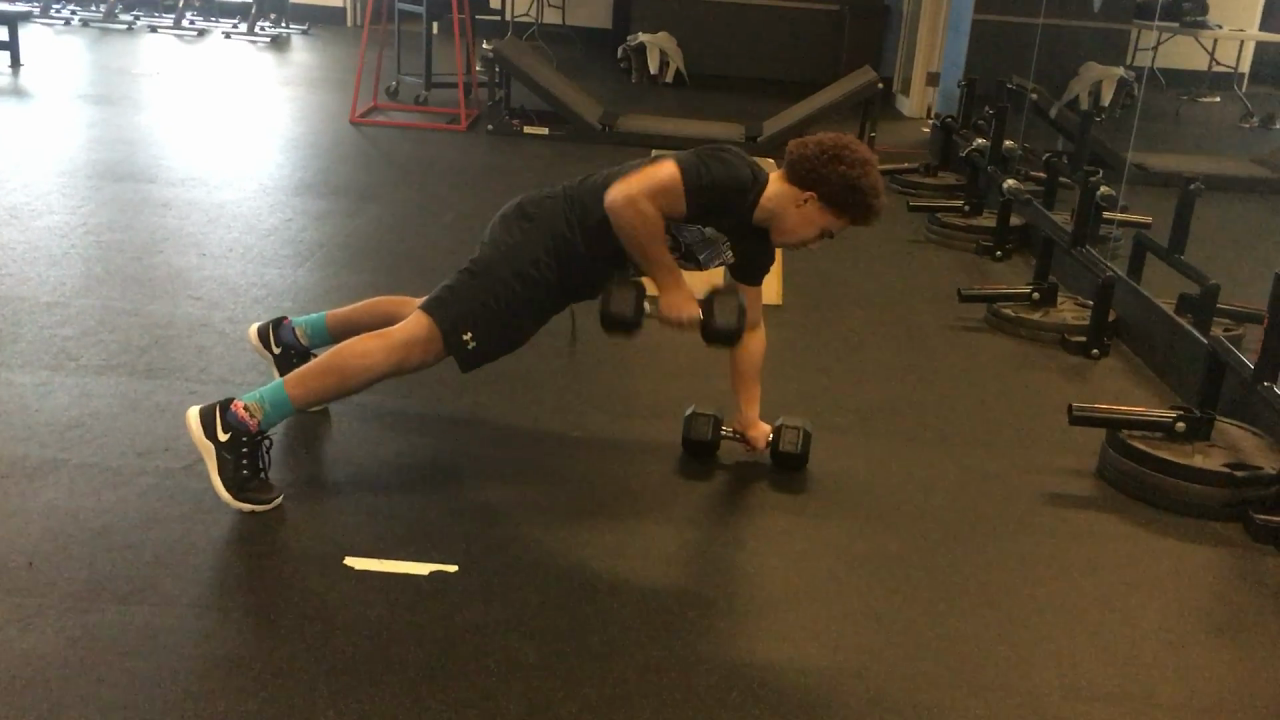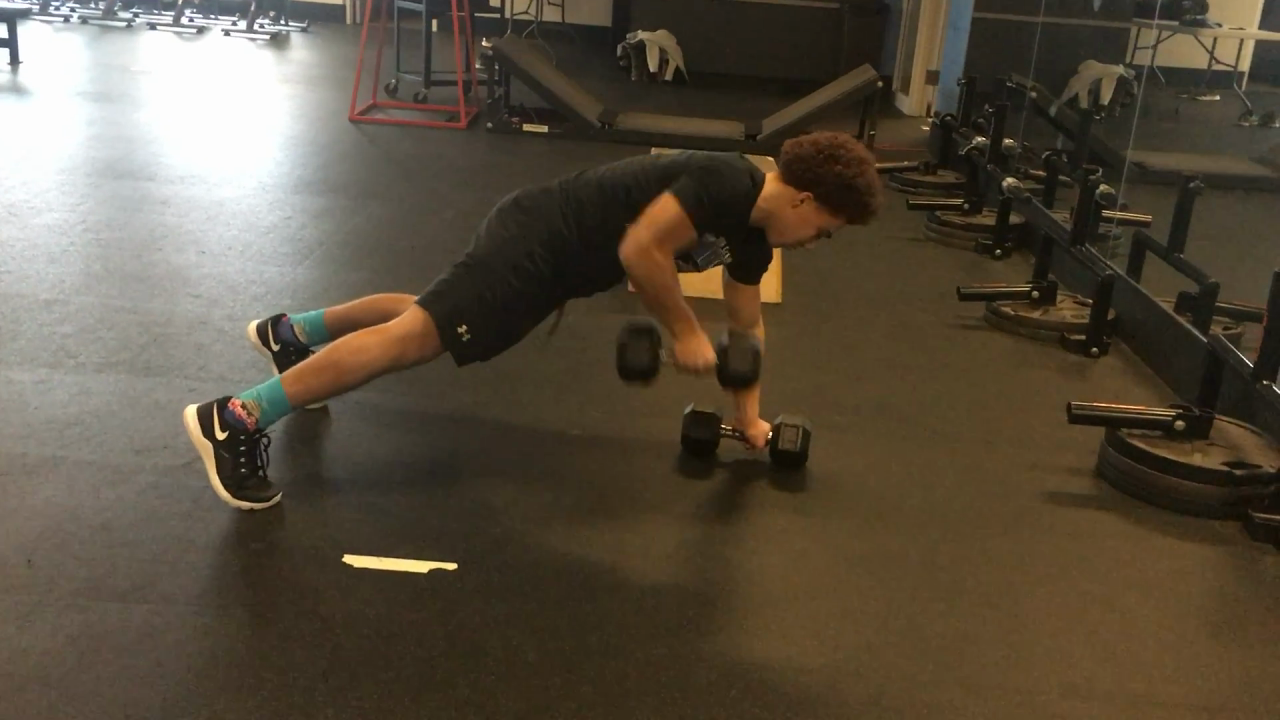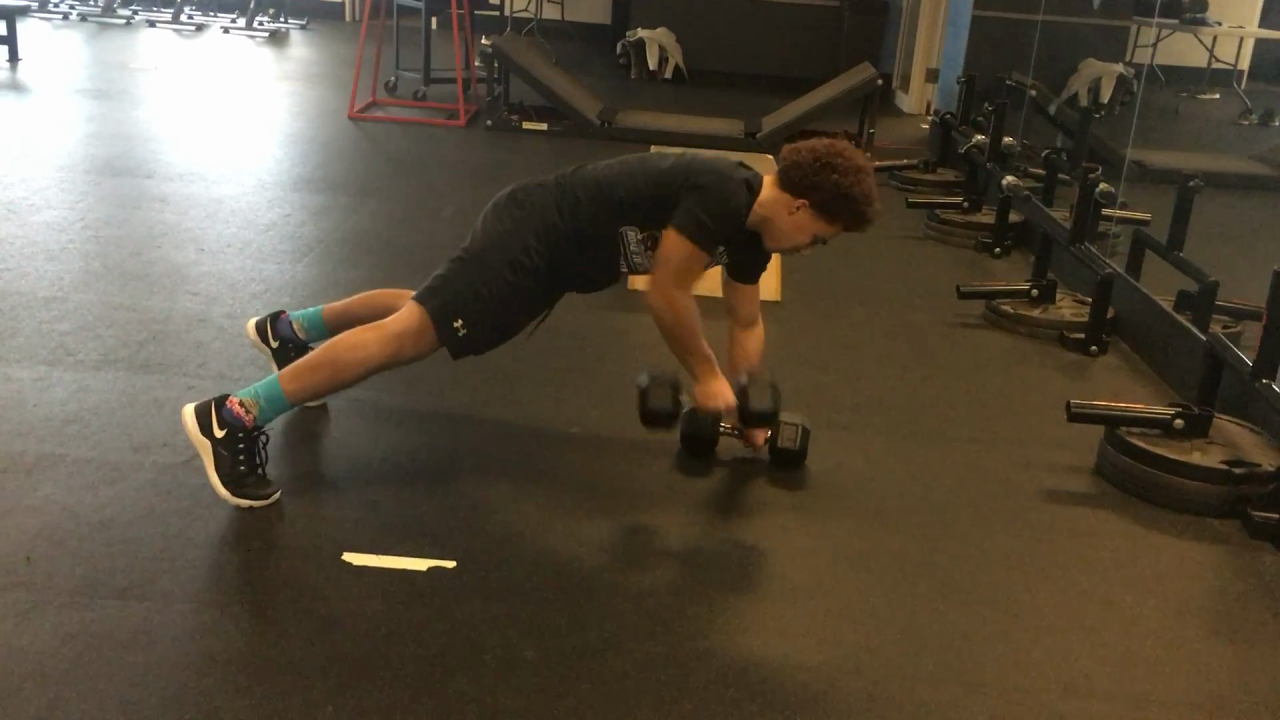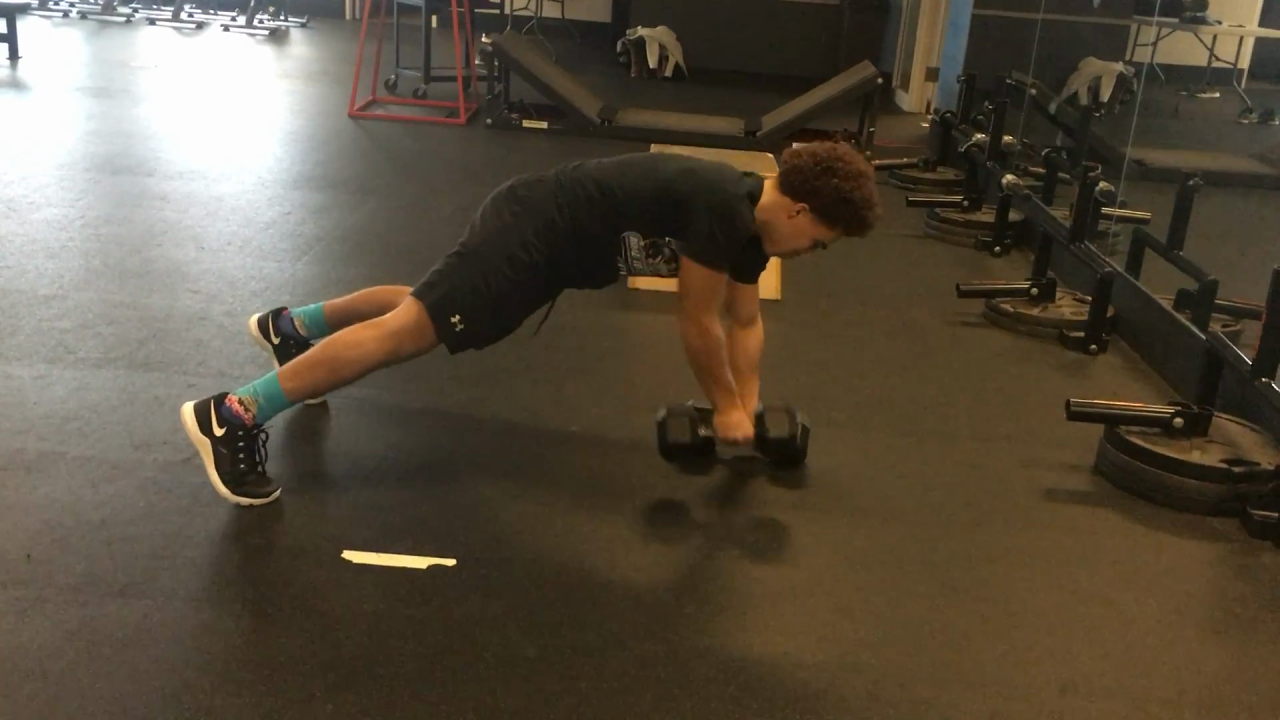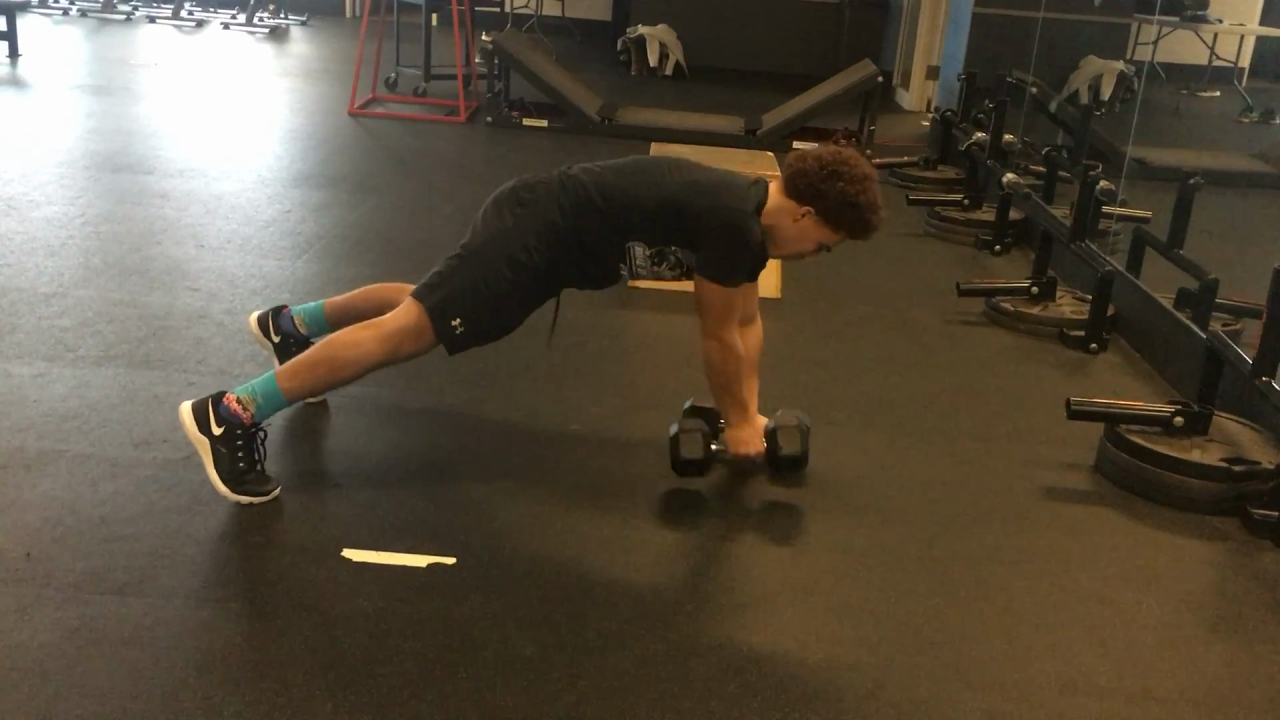
dt=0.1s
person 1, frame 1
left shoulder: (755, 231)
right shoulder: (728, 177)
left elbow: (748, 326)
right elbow: (623, 201)
left wrist: (748, 417)
right wrist: (670, 290)
left hip: (561, 268)
right hip: (543, 241)
left knee: (428, 309)
right knee: (419, 339)
left ankle: (291, 334)
right ankle: (236, 421)
person 1, frame 2
left shoulder: (752, 231)
right shoulder: (724, 184)
left elbow: (747, 323)
right elbow: (637, 252)
left wrist: (747, 416)
right wrist: (685, 333)
left hip: (562, 264)
right hip: (540, 236)
left knee: (424, 308)
right knee: (415, 335)
left ankle: (291, 332)
right ankle: (234, 419)
person 1, frame 3
left shoulder: (750, 229)
right shoulder: (721, 196)
left elbow: (746, 322)
right elbow: (664, 297)
left wrist: (745, 414)
right wrist: (705, 378)
left hip: (551, 248)
right hip: (535, 230)
left knee: (424, 303)
right knee: (412, 330)
left ankle: (289, 327)
right ankle: (231, 417)
person 1, frame 4
left shoulder: (750, 228)
right shoulder: (723, 206)
left elbow: (745, 321)
right elbow: (695, 323)
left wrist: (747, 408)
right wrist: (727, 407)
left hip: (552, 243)
right hip: (535, 226)
left knee: (423, 301)
right knee: (411, 327)
left ankle: (291, 326)
right ankle: (231, 415)
person 1, frame 5
left shoulder: (754, 216)
right shoulder: (733, 220)
left elbow: (748, 321)
right elbow: (718, 338)
left wrist: (749, 408)
right wrist: (737, 423)
left hip: (547, 229)
right hip: (537, 227)
left knee: (426, 297)
right knee: (409, 328)
left ankle: (289, 322)
right ankle: (229, 414)
